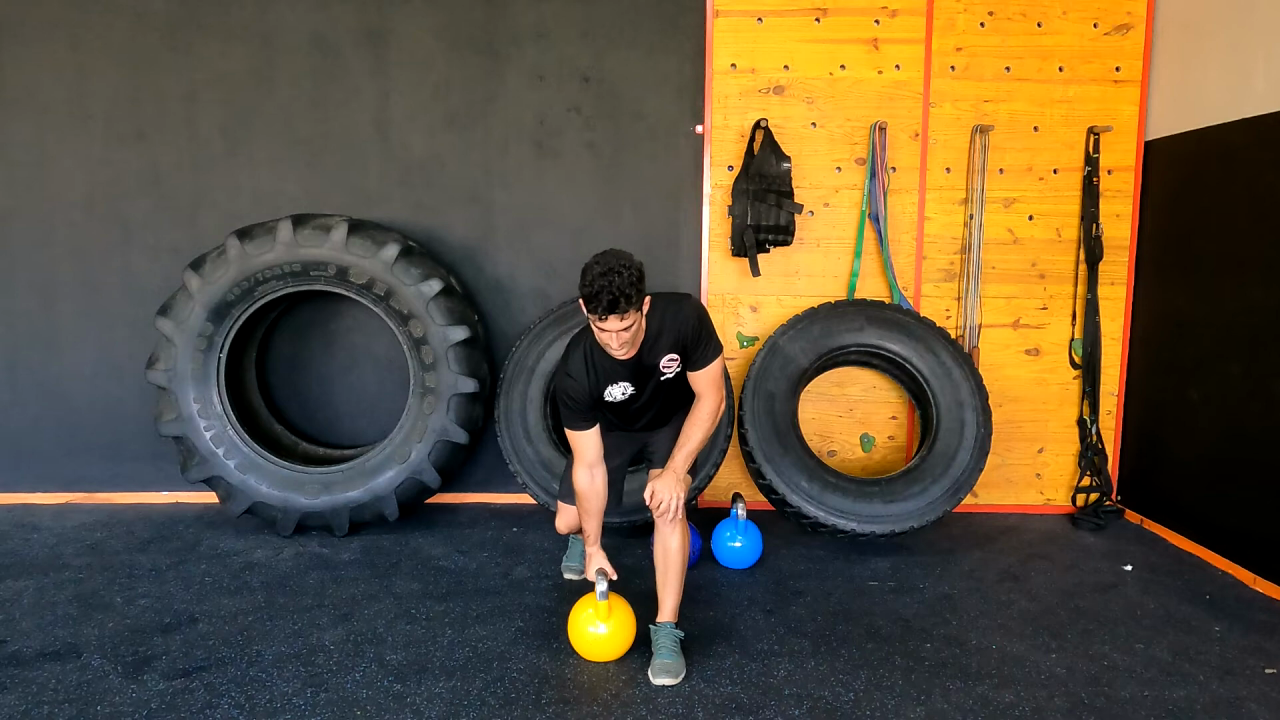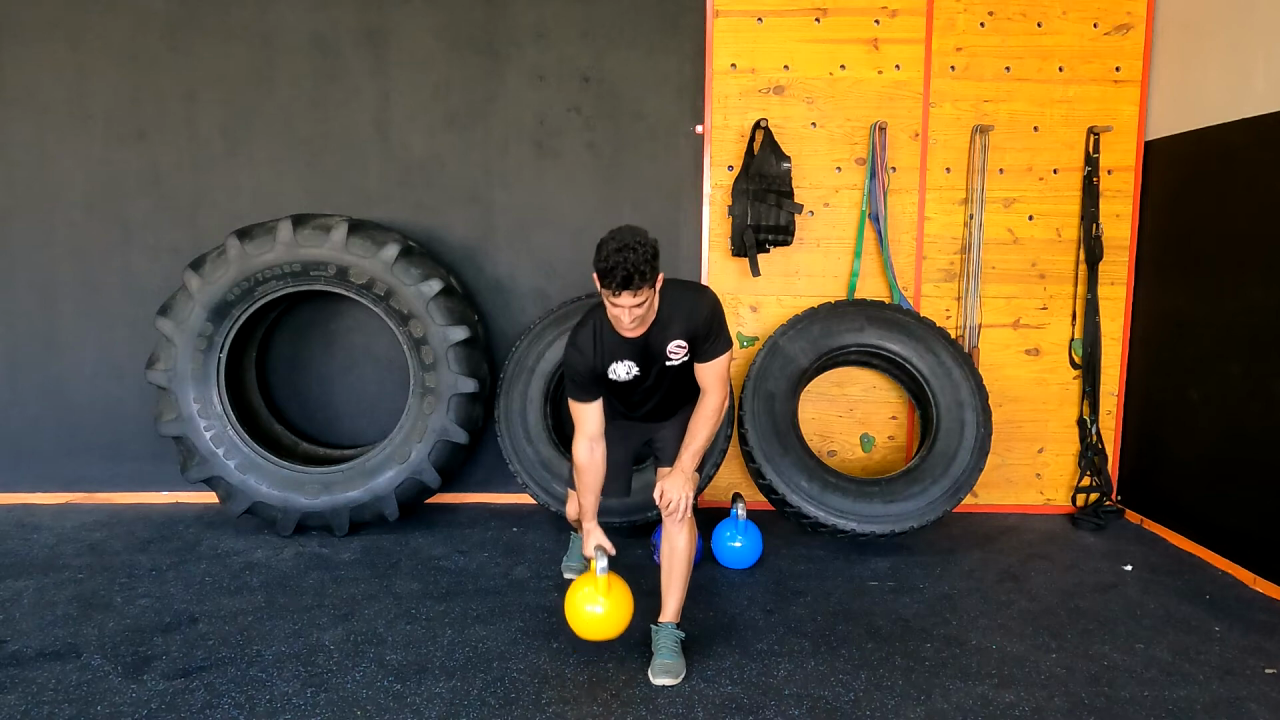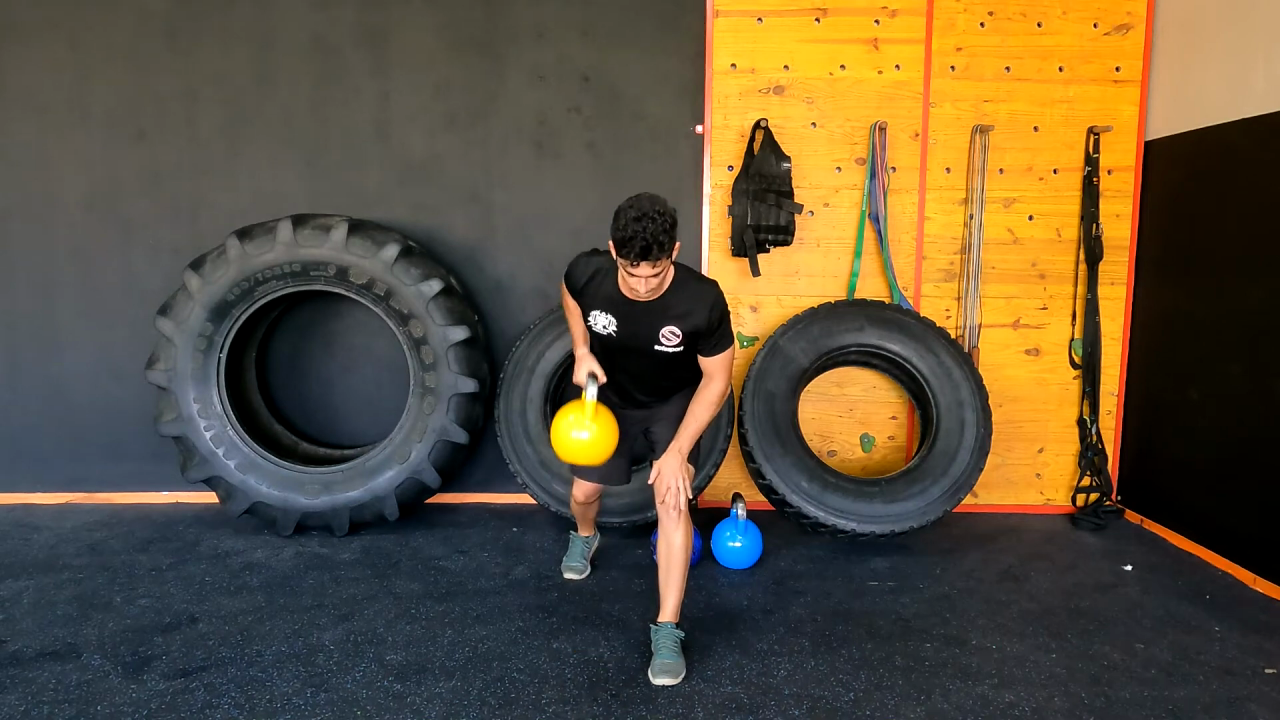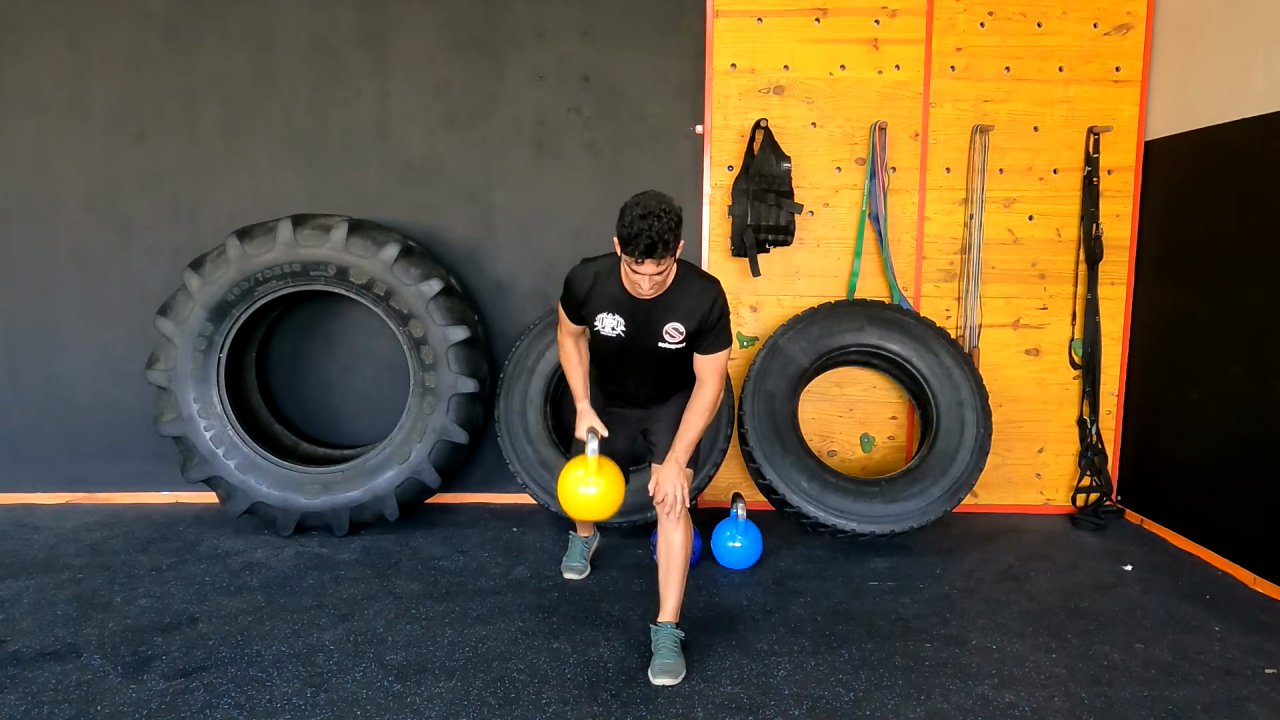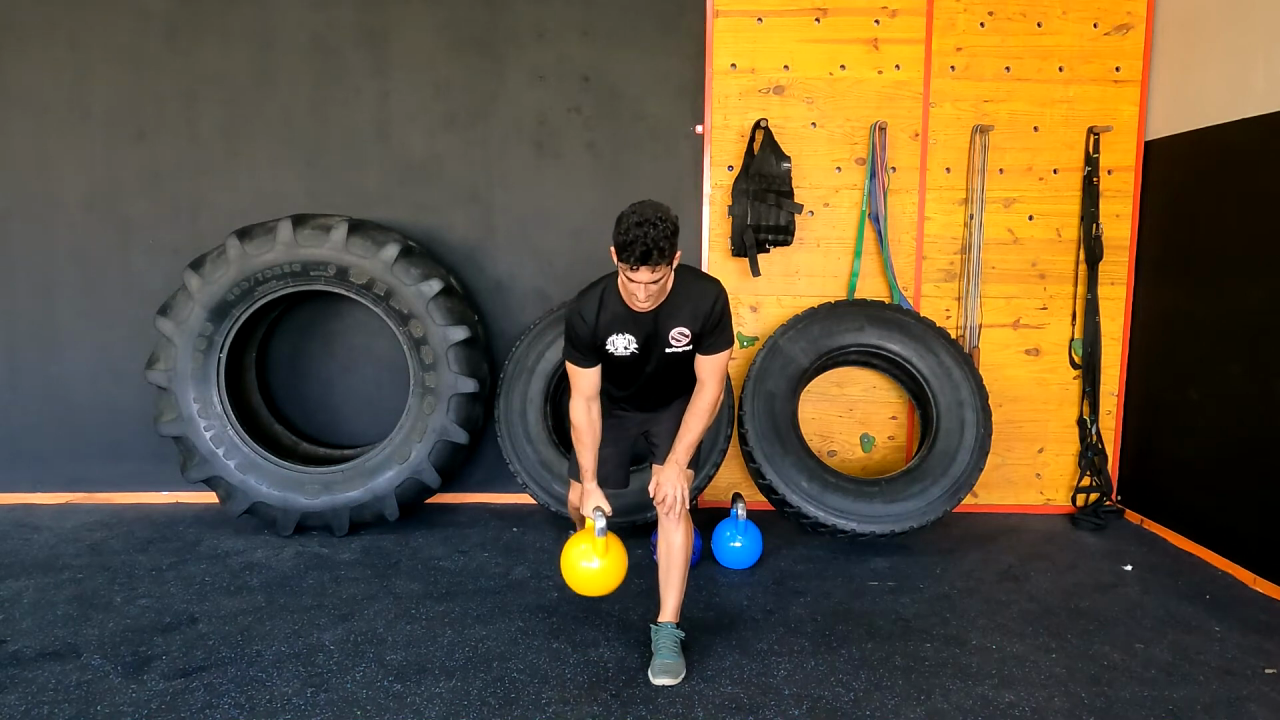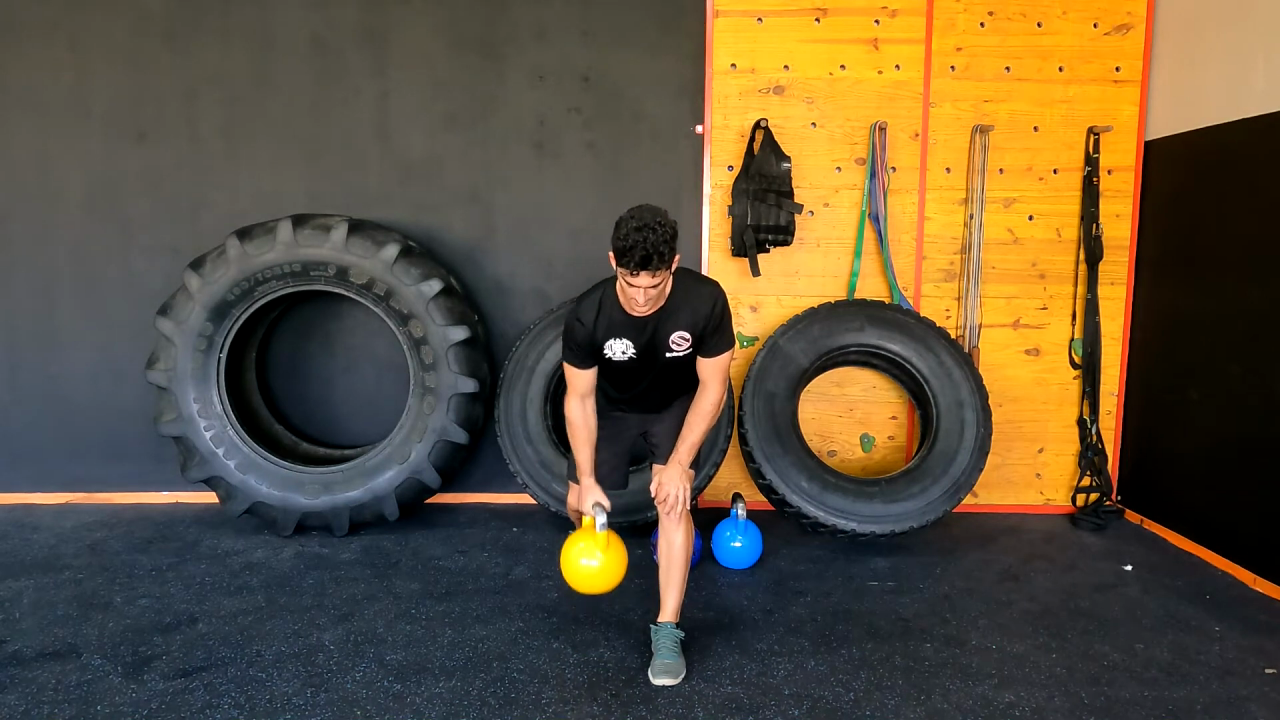
dt=0.5s
person 1, frame 1
left shoulder: (684, 316)
right shoulder: (575, 370)
left elbow: (711, 396)
right elbow: (589, 465)
left wrist: (675, 470)
right wrist: (594, 549)
left hip: (673, 419)
right hip: (609, 427)
left knee: (667, 506)
right knee: (568, 522)
left ankle: (666, 631)
right ankle: (582, 538)
person 1, frame 2
left shoulder: (698, 307)
right shoulder: (585, 344)
left elbow: (715, 393)
right elbow: (588, 439)
left wrist: (683, 469)
right wrist: (590, 524)
left hip: (679, 414)
right hip: (616, 417)
left knee: (677, 506)
right knee: (576, 510)
left ankle: (667, 632)
right ankle: (580, 534)
person 1, frame 3
left shoulder: (702, 300)
right shoulder: (586, 272)
left elbow: (718, 380)
left wrist: (678, 451)
right wrist: (582, 350)
left hip: (674, 401)
right hip: (608, 398)
left knee: (672, 499)
right knee: (584, 492)
left ankle: (666, 630)
right ankle: (585, 535)
person 1, frame 4
left shoulder: (705, 297)
right shoulder: (586, 281)
left elbow: (709, 384)
right elbow: (570, 334)
left wrist: (675, 460)
right wrist: (581, 405)
left hip: (674, 403)
right hip: (608, 401)
left knee: (672, 501)
left ankle: (667, 630)
right ankle: (584, 536)
person 1, frame 5
left shoulder: (706, 298)
right shoulder: (587, 311)
left elbow: (710, 385)
right elbow: (585, 401)
left wrist: (677, 462)
right wrist: (590, 483)
left hip: (676, 404)
right hip: (613, 405)
left knee: (673, 500)
right knee: (580, 499)
left ankle: (667, 631)
right ankle: (582, 535)
person 1, frame 6
left shoulder: (705, 301)
right shoulder: (587, 315)
left elbow: (713, 386)
right elbow: (579, 400)
left wrist: (679, 463)
right wrist: (586, 480)
left hip: (676, 406)
right hip: (612, 407)
left knee: (673, 500)
right knee: (580, 502)
left ankle: (667, 631)
